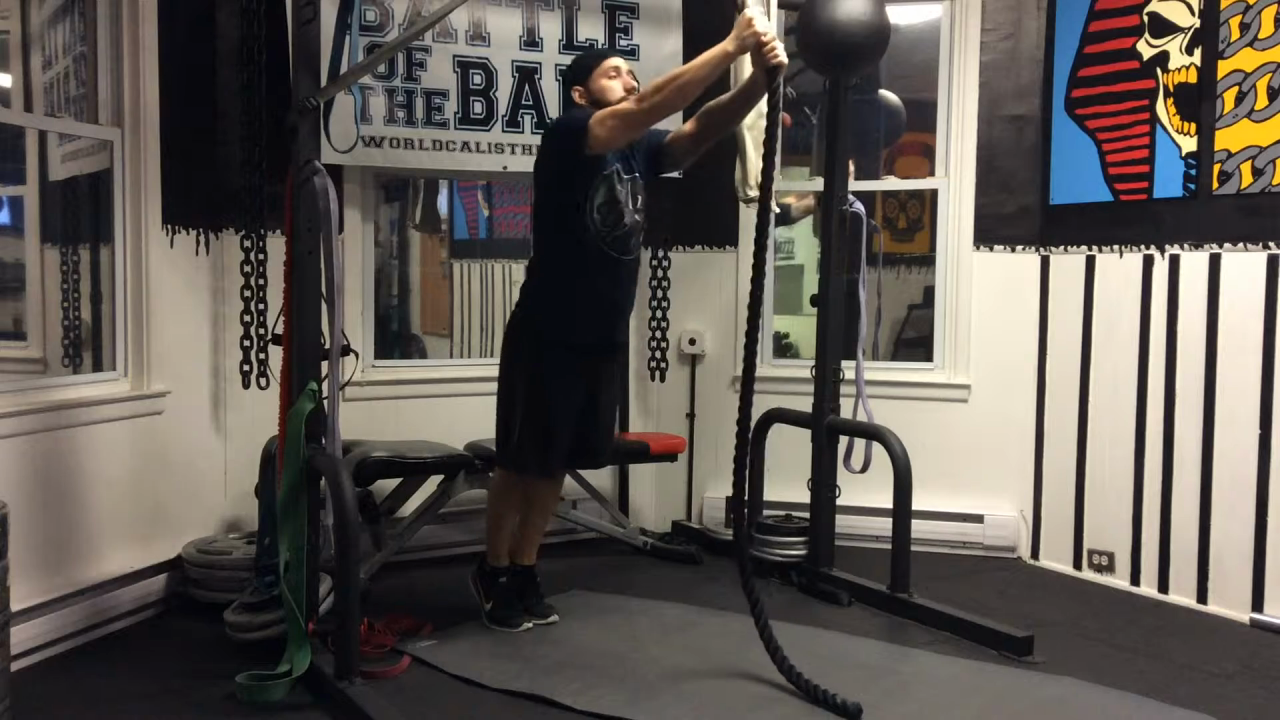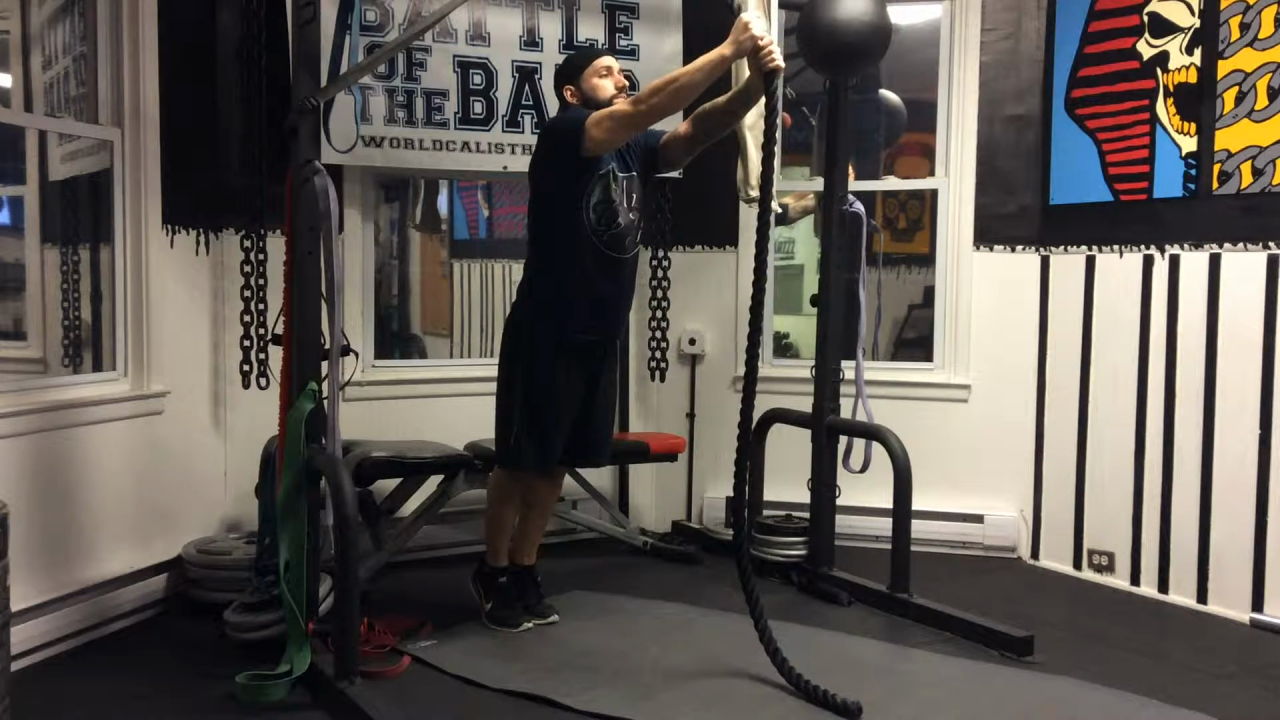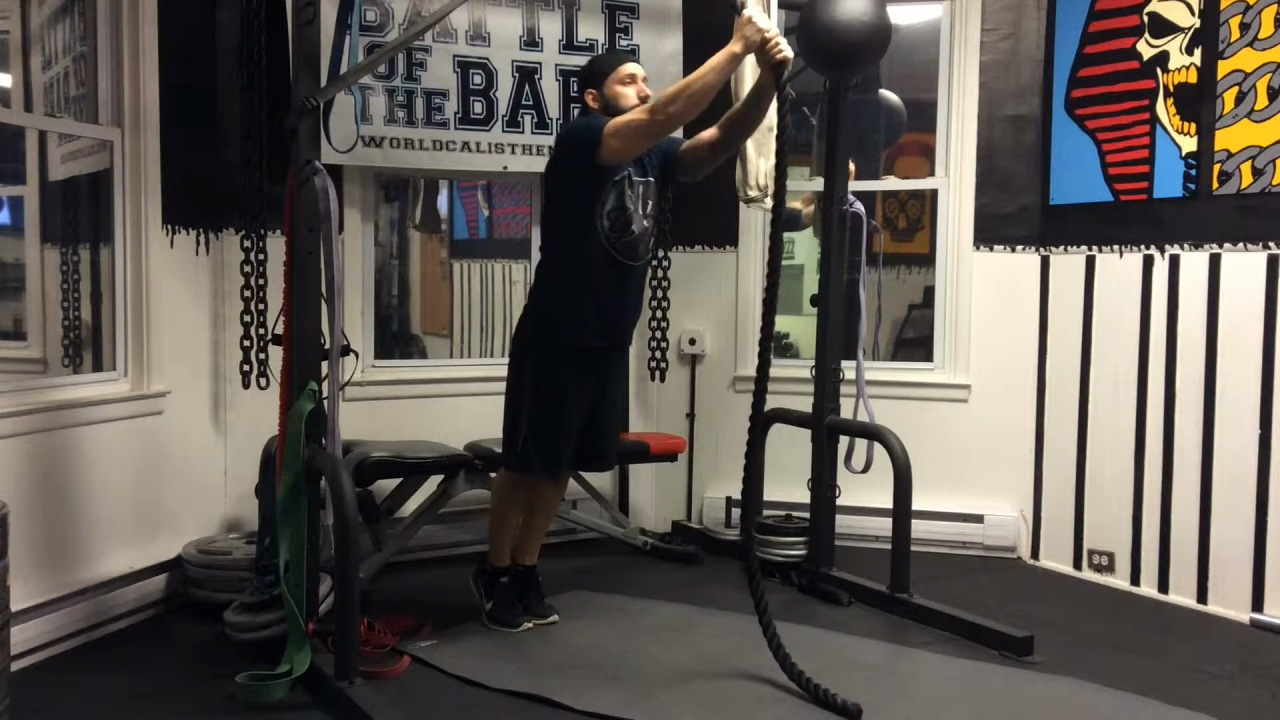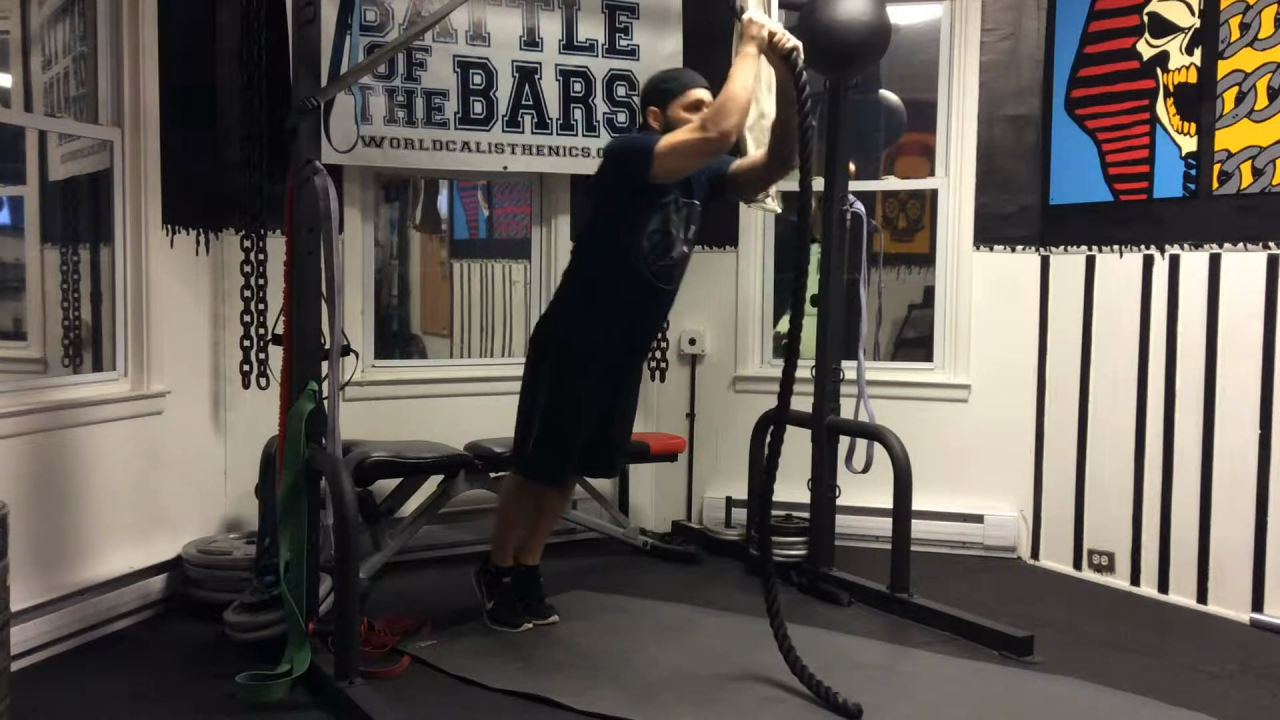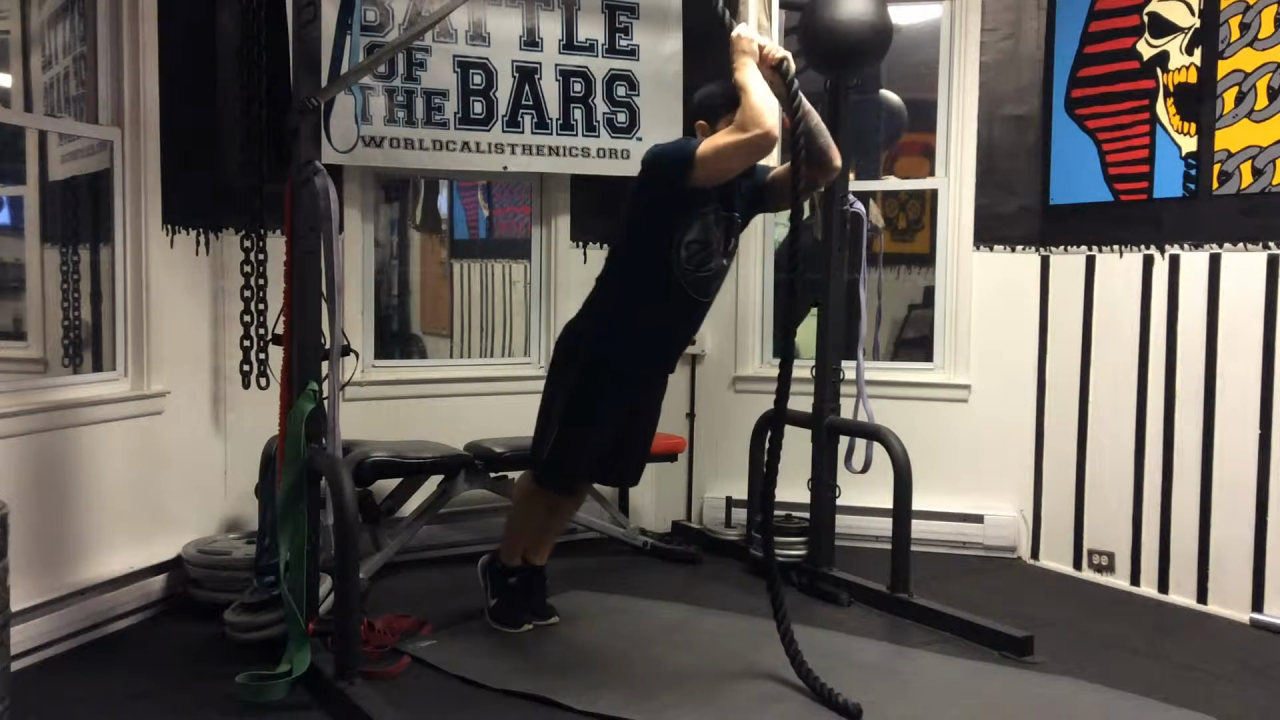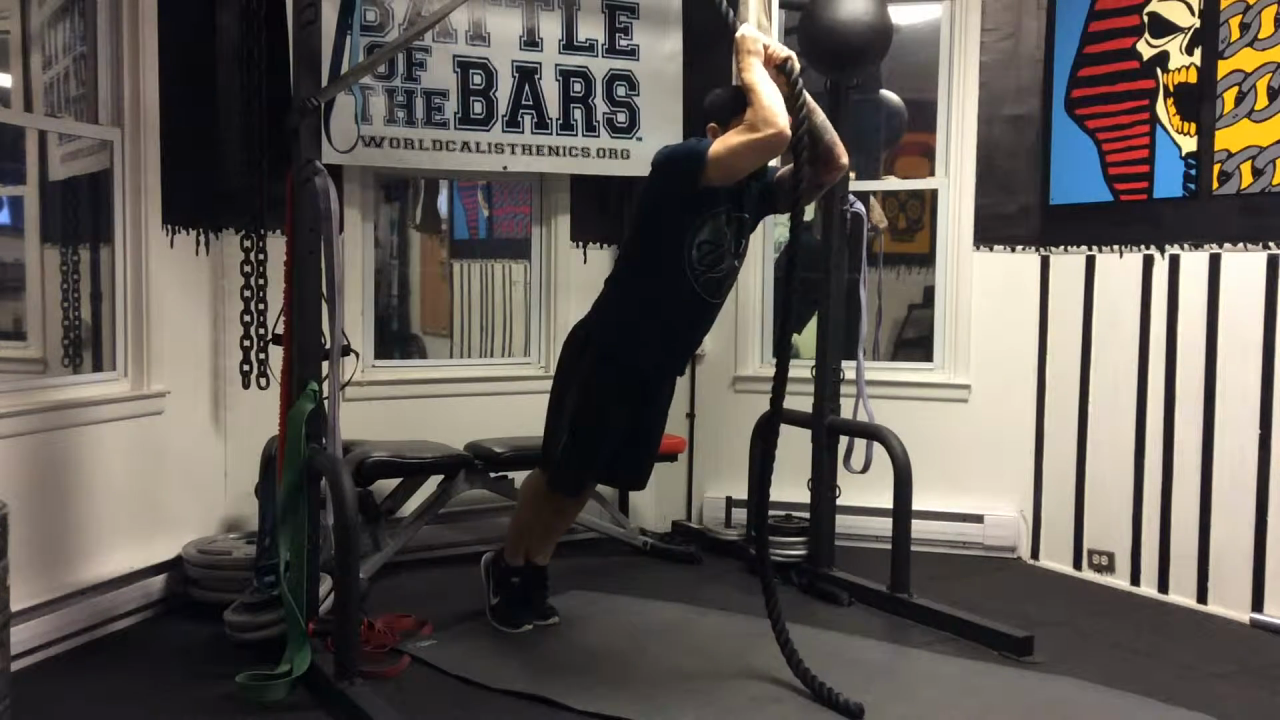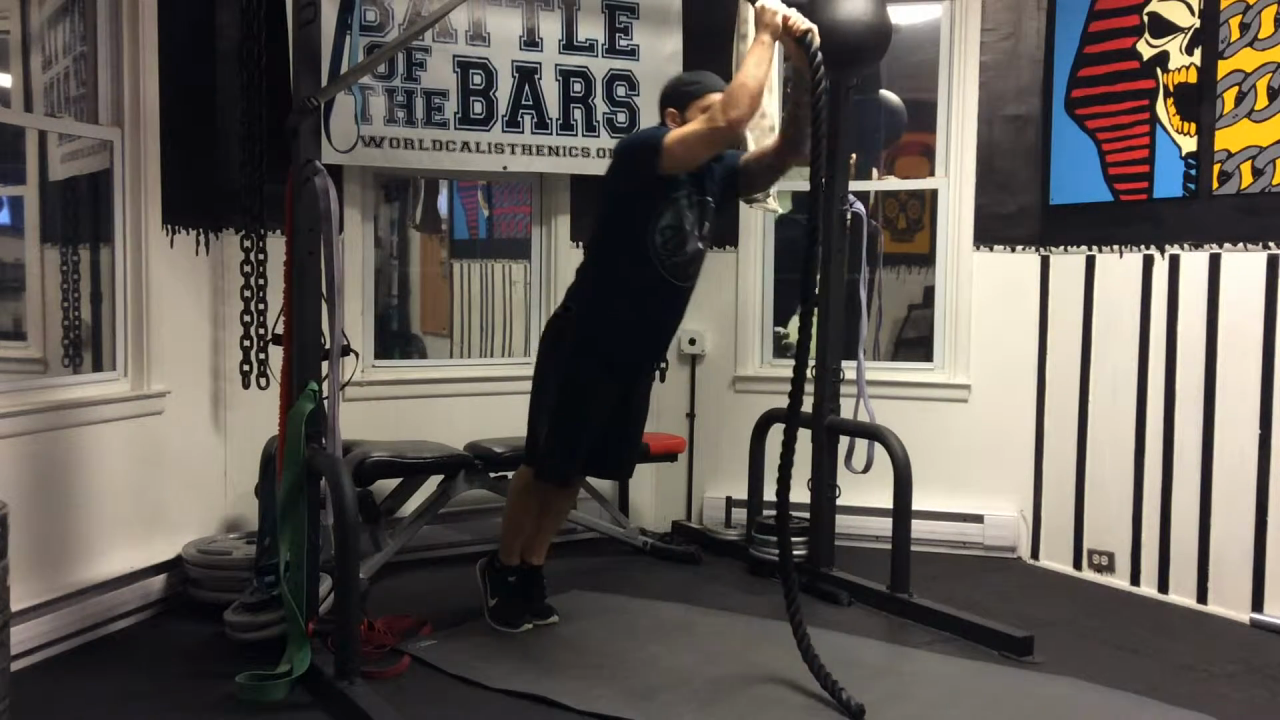
dt=0.4s
person 1, frame 1
left shoulder: (640, 149)
right shoulder: (567, 137)
left elbow: (703, 127)
right elbow: (652, 106)
left wrist: (760, 77)
right wrist: (730, 45)
left hip: (603, 338)
right hip: (547, 336)
left knee: (554, 464)
right knee: (522, 461)
left ankle: (523, 571)
right ankle: (493, 573)
person 1, frame 2
left shoulder: (635, 148)
right shoulder: (562, 136)
left elbow: (699, 128)
right elbow: (647, 107)
left wrist: (756, 81)
right wrist: (728, 48)
left hip: (600, 335)
right hip: (546, 334)
left knee: (555, 462)
right knee: (521, 460)
left ankle: (523, 570)
right ankle: (493, 573)
person 1, frame 3
left shoulder: (654, 156)
right shoulder: (579, 141)
left elbow: (722, 138)
right elbow: (664, 116)
left wrist: (768, 78)
right wrist: (735, 47)
left hip: (609, 341)
right hip: (556, 338)
left knee: (559, 465)
right knee: (527, 463)
left ankle: (524, 572)
right ankle: (494, 573)
person 1, frame 4
left shoulder: (703, 176)
right shoulder: (628, 155)
left elbow: (777, 162)
right elbow: (718, 133)
left wrist: (785, 78)
right wrist: (749, 49)
left hip: (626, 354)
right hip: (573, 348)
left knee: (568, 472)
right knee: (538, 467)
left ankle: (526, 573)
right ankle: (497, 573)
person 1, frame 5
left shoulder: (745, 187)
right shoulder: (667, 164)
left elbow: (824, 166)
right elbow: (760, 135)
left wrist: (784, 84)
right wrist: (744, 63)
left hip: (651, 365)
right hip: (598, 354)
left knee: (582, 477)
right knee: (553, 472)
left ankle: (532, 572)
right ankle: (504, 569)
person 1, frame 6
left shoulder: (756, 188)
right shoulder: (678, 166)
left elbow: (832, 164)
right elbow: (774, 134)
left wrist: (787, 81)
right wrist: (750, 65)
left hip: (660, 368)
right hip: (606, 355)
left knee: (589, 479)
right knee: (563, 473)
left ankle: (533, 572)
right ankle: (507, 567)
person 1, frame 7
left shoulder: (718, 174)
right shoulder: (641, 154)
left elbow: (792, 148)
right elbow: (730, 121)
left wrist: (803, 65)
left hip: (639, 355)
right hip: (583, 346)
left knee: (578, 472)
right knee: (549, 466)
left ankle: (531, 572)
right ankle: (503, 570)
